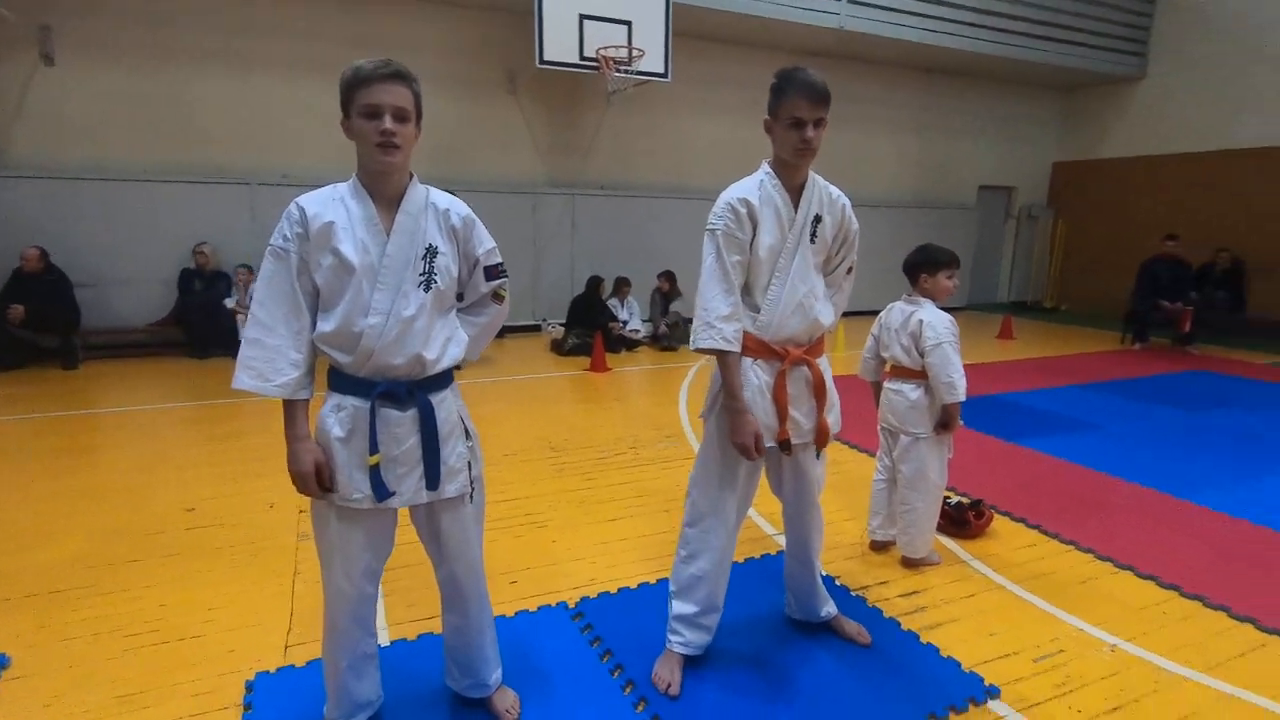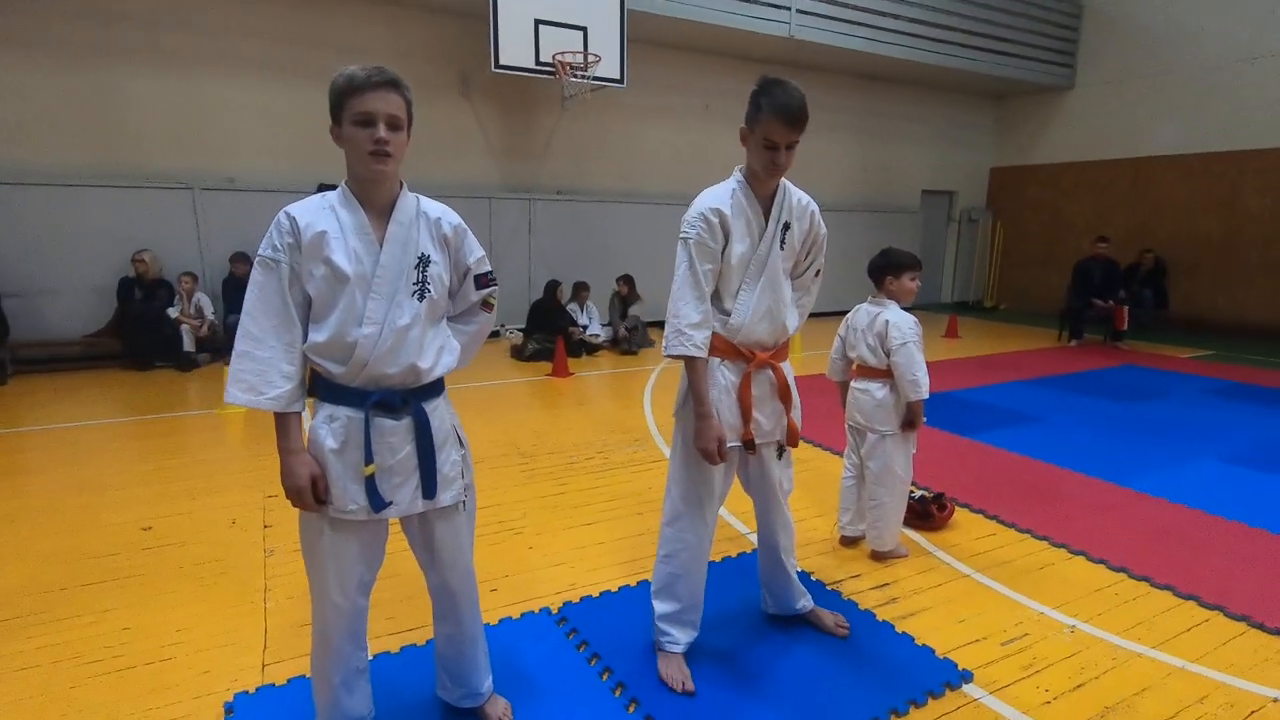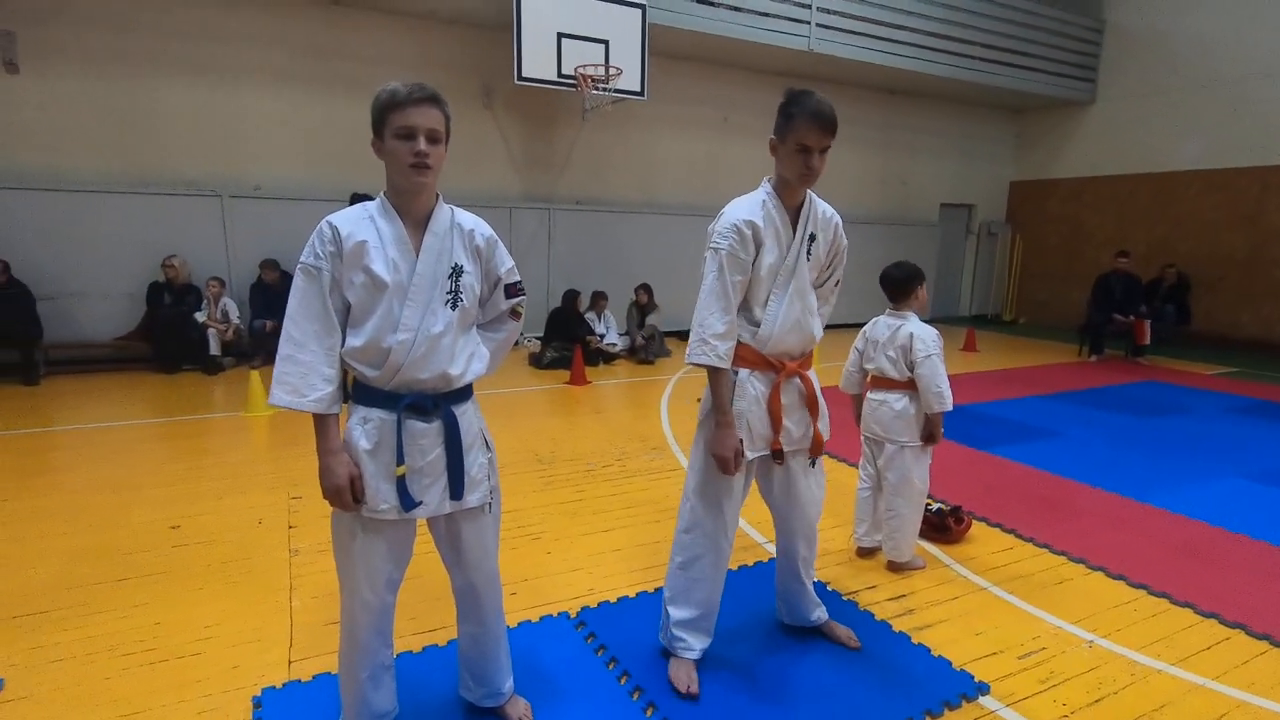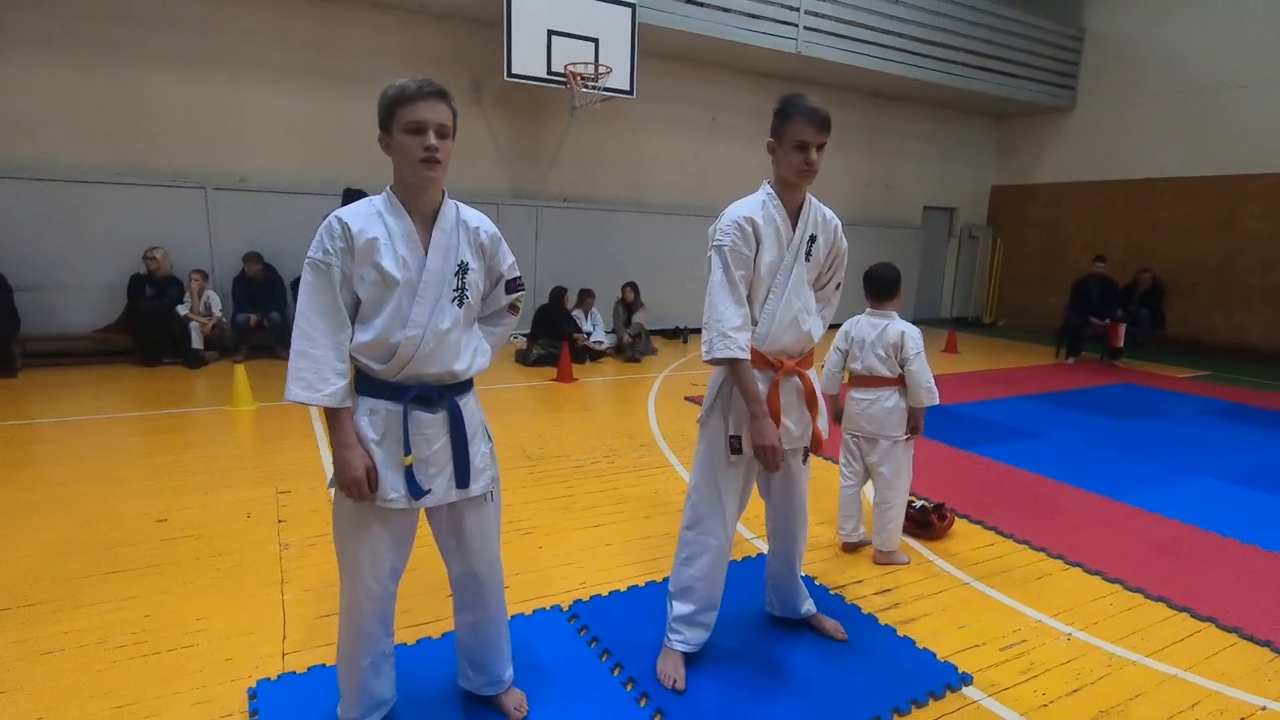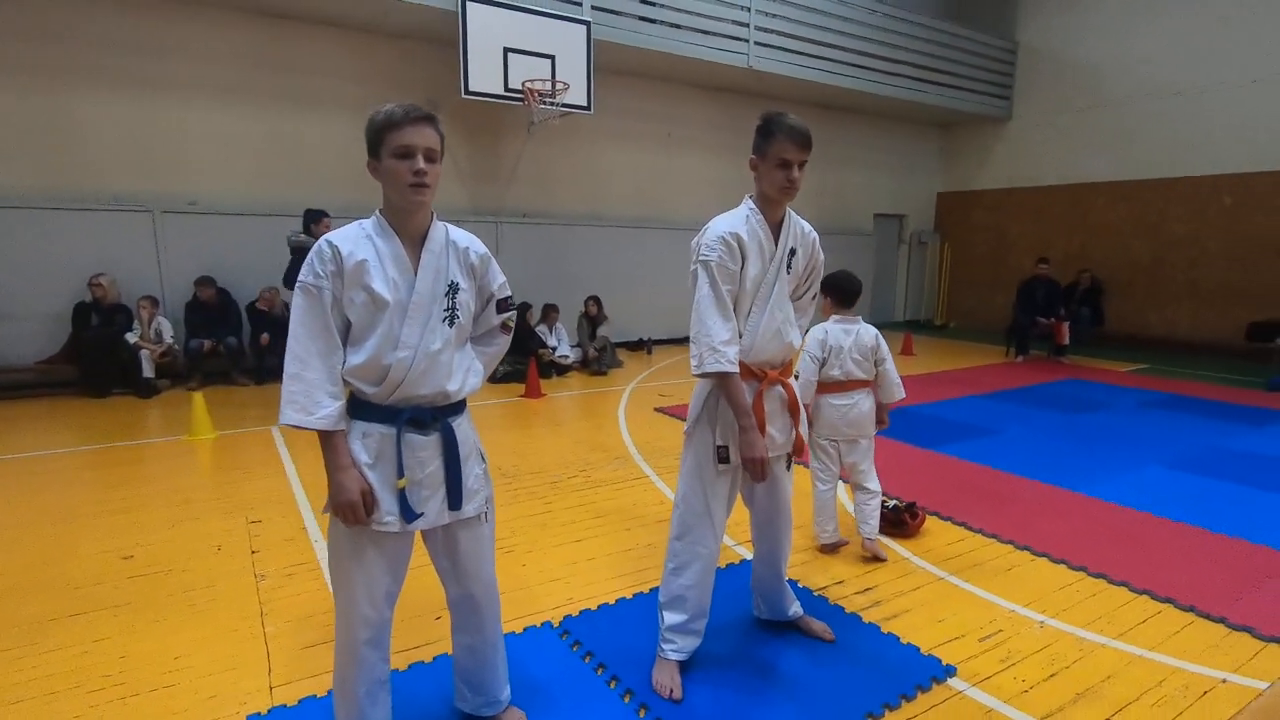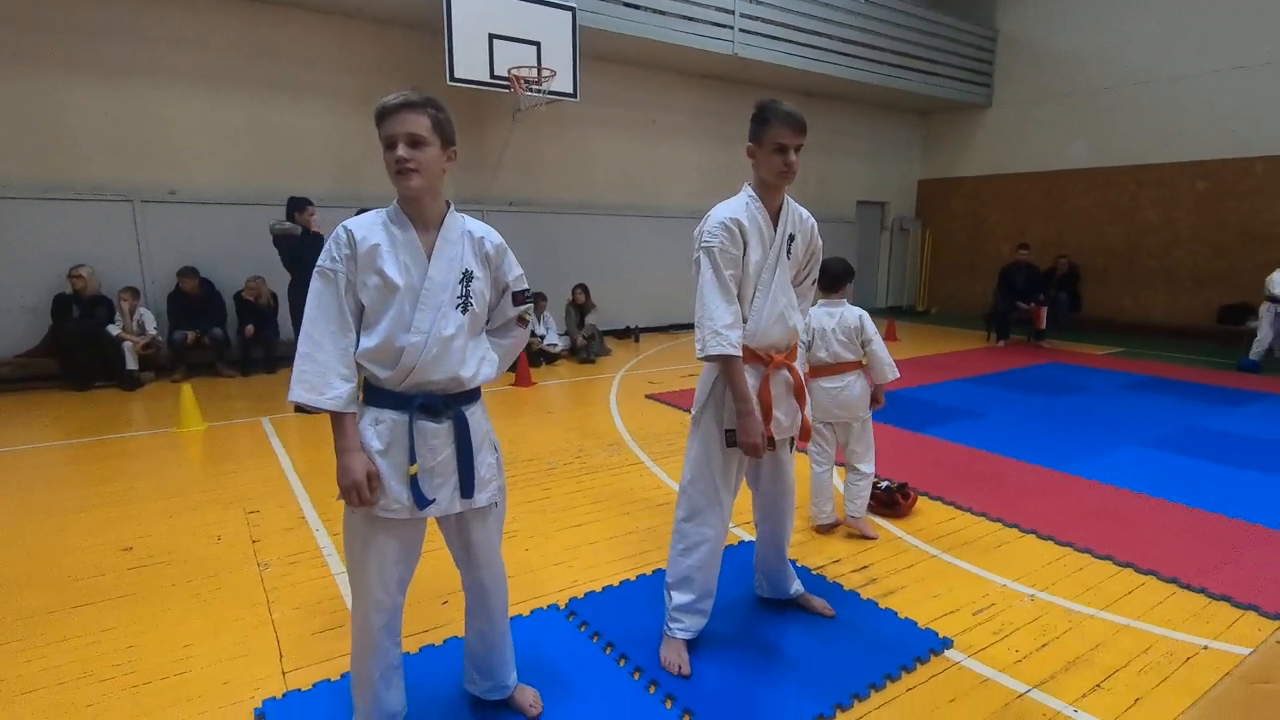
dt=0.4s
person 1, frame 1
left shoulder: (451, 216)
right shoulder: (310, 217)
left elbow: (490, 301)
right elbow: (286, 333)
left wrist: (440, 350)
right wrist: (298, 436)
left hip: (434, 415)
right hip: (352, 420)
left knee: (461, 564)
right knee: (349, 580)
person 1, frame 2
left shoulder: (441, 225)
right shoulder: (300, 226)
left elbow: (477, 309)
right elbow: (275, 345)
left wrist: (431, 360)
right wrist: (290, 449)
left hip: (426, 426)
right hip: (344, 433)
left knee: (453, 575)
right knee: (339, 595)
person 1, frame 3
left shoulder: (475, 236)
right shoulder: (341, 235)
left elbow: (504, 317)
right elbow: (315, 348)
left wrist: (460, 368)
right wrist: (329, 449)
left hip: (455, 429)
right hip: (376, 433)
left knee: (478, 575)
right knee: (368, 590)
person 1, frame 4
left shoulder: (478, 232)
right shoulder: (348, 229)
left elbow: (501, 312)
right elbow: (324, 343)
left wrist: (461, 361)
right wrist: (345, 441)
left hip: (456, 421)
right hip: (380, 423)
left knee: (478, 565)
right knee: (368, 581)
person 1, frame 5
left shoulder: (468, 252)
right shoulder: (338, 253)
left elbow: (493, 333)
right elbow: (316, 368)
left wrist: (453, 382)
right wrist: (339, 466)
left hip: (450, 443)
right hip: (372, 447)
left knee: (475, 587)
right knee: (364, 608)
person 1, frame 6
left shoulder: (484, 243)
right shoulder: (355, 240)
left elbow: (511, 328)
right elbow: (330, 350)
left wrist: (466, 372)
right wrist: (348, 448)
left hip: (463, 430)
right hip: (386, 435)
left knee: (485, 572)
right knee: (377, 591)
person 2, frame 1
left shoulder: (835, 207)
right shoulder: (739, 204)
right elbow: (718, 314)
left wrist: (807, 338)
right wrist: (738, 407)
left hip: (808, 373)
right hip: (750, 373)
left knee: (805, 501)
right knee: (715, 509)
left ankle: (811, 604)
right ankle: (683, 637)
person 2, frame 2
left shoulder: (804, 212)
right shoulder: (710, 211)
right elbow: (688, 319)
left wrist: (772, 349)
right wrist: (704, 413)
left hip: (771, 375)
right hip: (718, 376)
left knee: (775, 499)
right knee: (692, 510)
left ankle: (788, 598)
right ankle: (672, 636)
person 2, frame 3
left shoulder: (829, 224)
right shoulder: (739, 222)
right elbow: (714, 328)
left wrist: (796, 359)
right wrist: (723, 422)
left hip: (797, 385)
right hip: (743, 385)
left knee: (801, 511)
right knee: (709, 518)
left ankle: (802, 610)
right ankle: (684, 641)
person 2, frame 4
left shoulder: (828, 227)
right shoulder: (741, 222)
right elbow: (726, 328)
left wrist: (797, 368)
right wrist: (758, 414)
left hip: (798, 384)
right hip: (745, 384)
left knee: (791, 508)
right knee: (712, 514)
left ankle: (790, 602)
right ankle: (681, 636)
person 2, frame 5
left shoulder: (806, 239)
right shoulder: (723, 237)
right elbow: (715, 343)
left wrist: (778, 384)
right wrist: (746, 426)
left hip: (777, 391)
right hip: (727, 395)
left knee: (775, 512)
right knee: (699, 522)
left ankle: (777, 605)
right ankle: (674, 644)
person 2, frame 6
left shoulder: (804, 226)
right shoulder: (725, 224)
right elbow: (718, 327)
left wrist: (783, 371)
right wrist: (745, 406)
left hip: (781, 376)
right hip: (734, 379)
left knee: (778, 494)
right knee: (705, 504)
left ankle: (778, 583)
right ankle: (680, 623)
person 3, frame 1
left shoulder: (890, 313)
right shoulder: (937, 322)
left elbow: (870, 362)
right elbow: (946, 375)
left wrist: (879, 397)
right wrist: (951, 415)
left hip: (893, 401)
right hip: (922, 409)
left knee: (886, 471)
right knee: (922, 482)
left ankle: (881, 534)
right ankle: (915, 550)
person 3, frame 2
left shoulder: (855, 315)
right shoulder: (901, 322)
left elbow: (838, 362)
right elbow: (910, 374)
left wrist: (846, 397)
right wrist: (916, 413)
left hip: (859, 400)
right hip: (888, 407)
left knee: (854, 468)
right knee: (889, 477)
left ankle: (850, 530)
right ankle: (883, 543)
person 3, frame 3
left shoulder: (872, 327)
right shoulder: (923, 334)
left elbow: (853, 374)
right elbow: (933, 386)
left wrist: (858, 408)
right wrist: (935, 425)
left hip: (874, 411)
right hip: (905, 418)
left knee: (869, 480)
right knee: (905, 488)
left ankle: (866, 541)
right ankle: (899, 555)
person 3, frame 4
left shoulder: (851, 326)
right shoulder: (906, 332)
left elbow: (831, 372)
right elbow: (920, 382)
left wrist: (835, 406)
right wrist: (917, 418)
left hip: (856, 408)
right hip: (890, 413)
left knee: (851, 477)
right knee: (892, 483)
left ankle: (850, 536)
right ankle: (885, 548)
person 3, frame 5
left shoulder: (819, 334)
right shoulder: (872, 335)
left elbow: (805, 379)
right elbow: (888, 379)
left wrist: (803, 413)
right wrist: (883, 412)
left hip: (827, 412)
right hip: (860, 412)
left knee: (824, 479)
right knee: (865, 478)
left ankle: (828, 538)
right ankle: (870, 537)
person 3, frame 6
left shoulder: (807, 318)
right shoulder: (859, 316)
right elbow: (879, 358)
right wrist: (878, 390)
left hip: (821, 394)
right hip: (854, 392)
left knee: (821, 460)
right knee: (861, 458)
left ankle: (823, 518)
right ankle: (855, 515)
